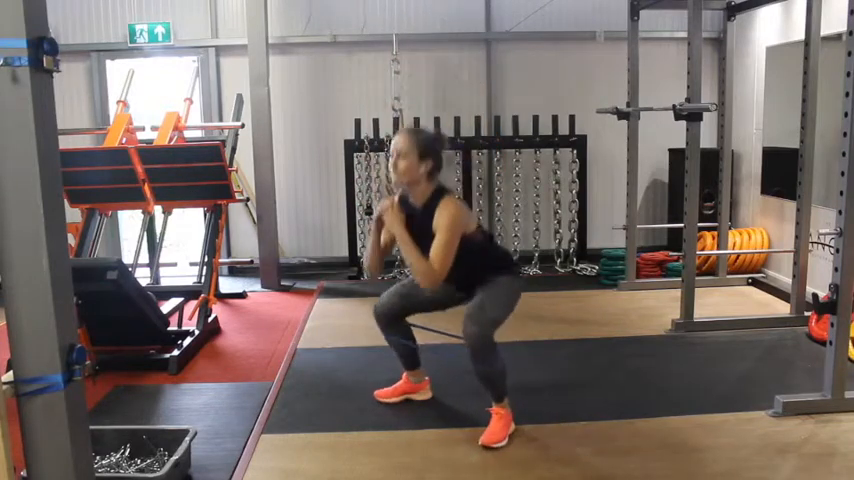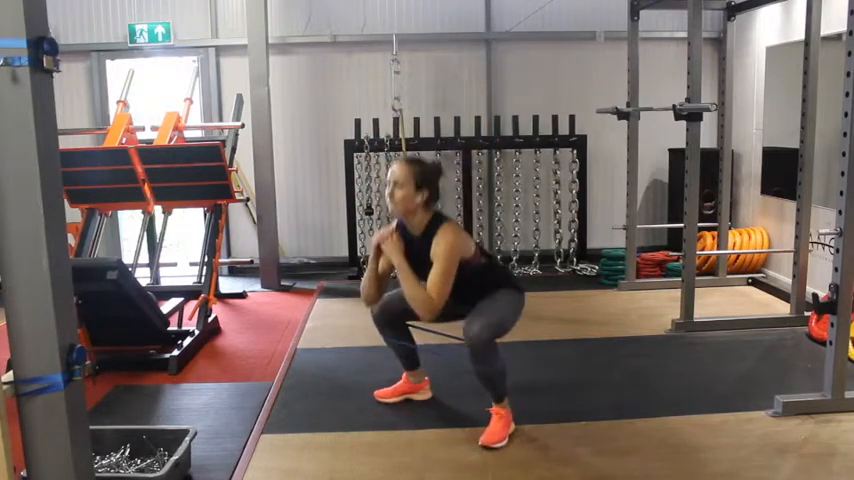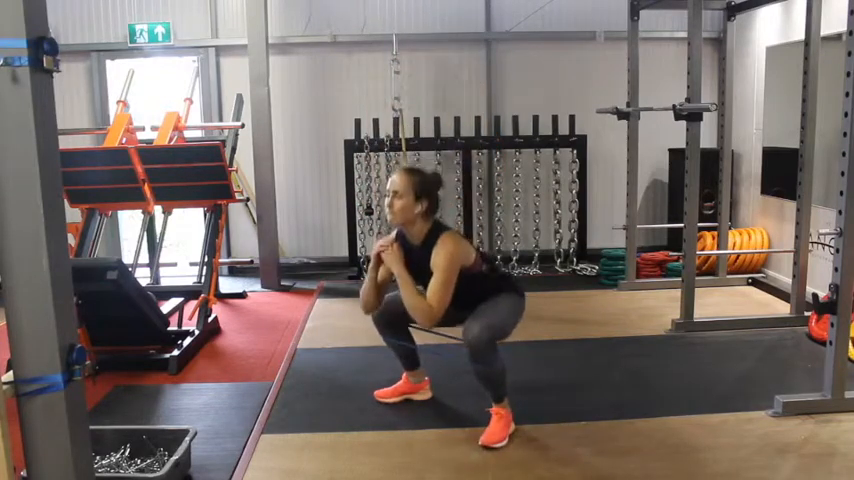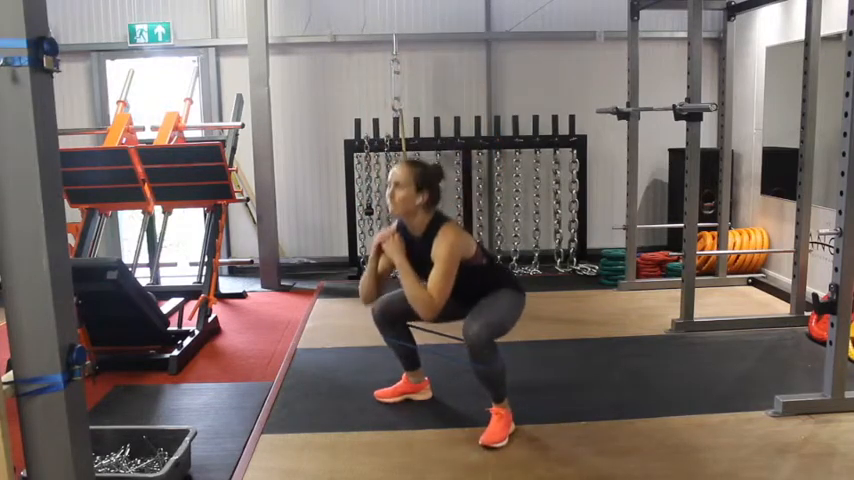
dt=0.1s
person 1, frame 1
left shoulder: (448, 209)
right shoulder: (399, 205)
left elbow: (431, 282)
right elbow: (373, 269)
left wrist: (399, 230)
right wrist: (378, 229)
left hip: (498, 278)
right hip: (457, 279)
left knee: (475, 331)
right knee: (385, 310)
left ankle: (501, 409)
right ankle: (416, 380)
person 1, frame 2
left shoulder: (446, 237)
right shoulder: (398, 230)
left elbow: (428, 310)
right elbow: (369, 299)
left wrist: (396, 256)
right wrist: (375, 254)
left hip: (500, 294)
right hip: (457, 297)
left knee: (476, 334)
right knee: (383, 313)
left ankle: (502, 411)
right ankle: (416, 380)
person 1, frame 3
left shoulder: (446, 246)
right shoulder: (398, 240)
left elbow: (428, 319)
right elbow: (367, 307)
left wrist: (397, 268)
right wrist: (375, 264)
left hip: (501, 298)
right hip: (458, 301)
left knee: (477, 335)
right knee: (384, 314)
left ankle: (502, 411)
right ankle: (416, 381)
person 1, frame 4
left shoulder: (447, 237)
right shoulder: (398, 232)
left elbow: (429, 310)
right elbow: (367, 297)
left wrist: (399, 258)
right wrist: (376, 255)
left hip: (501, 293)
right hip: (458, 296)
left knee: (476, 334)
right knee: (383, 312)
left ankle: (502, 411)
right ankle: (416, 380)
